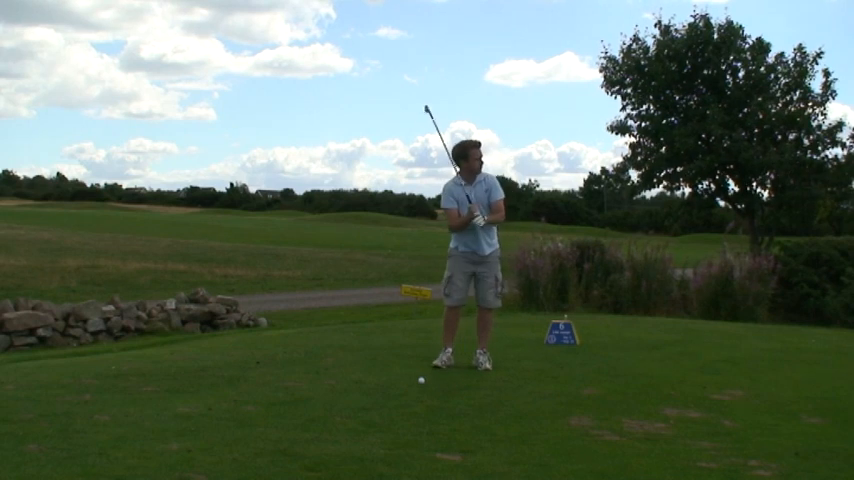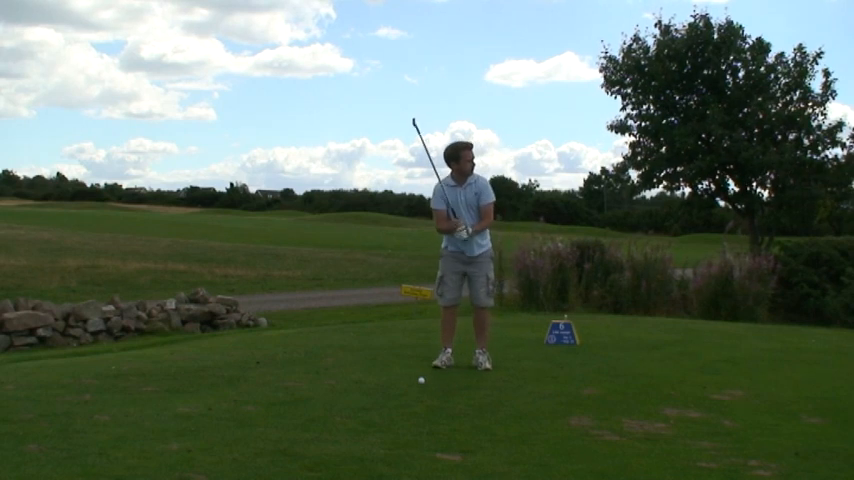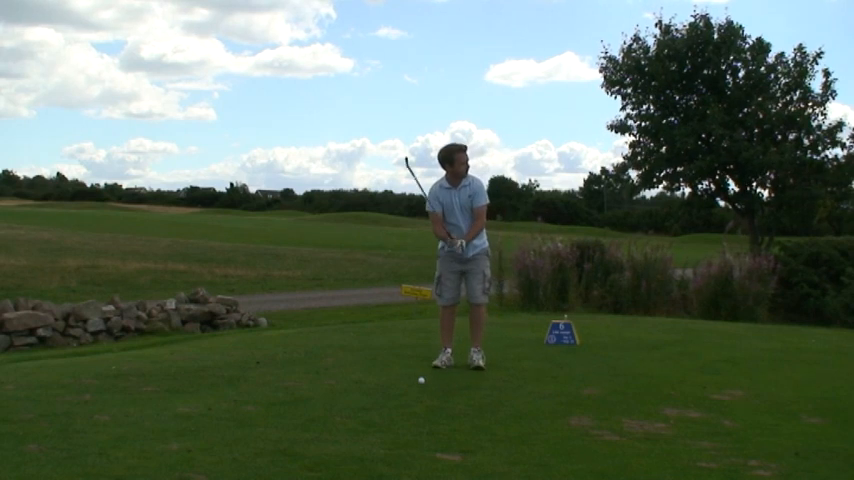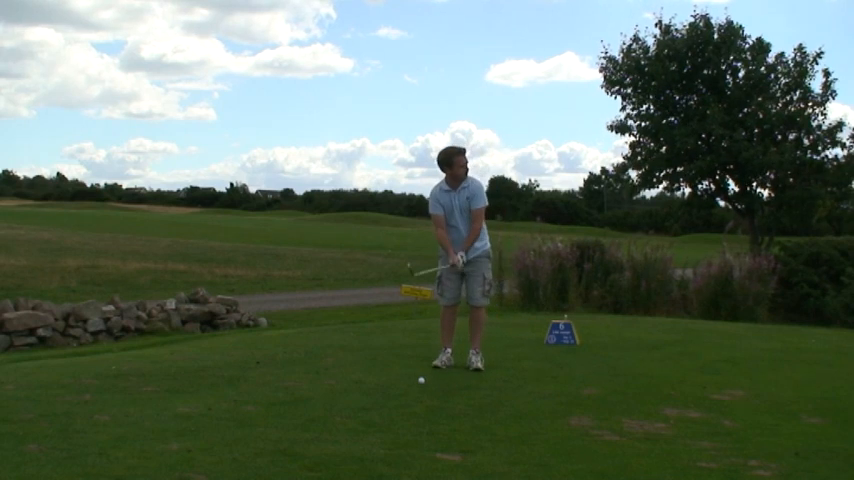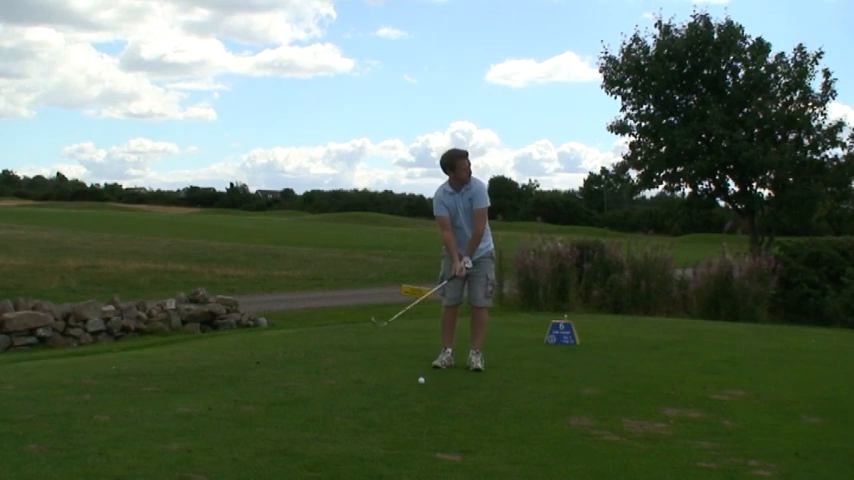
dt=0.2s
person 1, frame 1
left shoulder: (491, 182)
right shoulder: (450, 189)
left elbow: (501, 214)
right elbow: (452, 225)
left wrist: (485, 218)
right wrist: (468, 217)
left hip: (488, 253)
right hip: (460, 253)
left knee: (487, 305)
right knee: (452, 304)
left ankle: (482, 352)
right ankle: (447, 351)
person 1, frame 2
left shoulder: (482, 184)
right shoulder: (440, 189)
left elbow: (488, 219)
right elbow: (440, 226)
left wrist: (470, 230)
right wrist: (454, 226)
left hip: (480, 252)
right hip: (452, 253)
left knee: (482, 304)
right knee: (448, 303)
left ankle: (481, 352)
right ankle: (447, 352)
person 1, frame 3
left shoulder: (476, 185)
right shoulder: (436, 190)
left elbow: (480, 221)
right elbow: (437, 227)
left wrist: (464, 241)
right wrist: (451, 240)
left hip: (476, 251)
right hip: (448, 254)
left knee: (478, 302)
right knee: (447, 303)
left ankle: (476, 351)
right ankle: (446, 352)
person 1, frame 4
left shoulder: (475, 187)
right shoulder: (436, 193)
left elbow: (477, 224)
right elbow: (440, 229)
left wrist: (463, 252)
right wrist: (452, 254)
left hip: (477, 253)
right hip: (449, 254)
left knee: (478, 303)
right knee: (448, 303)
left ankle: (475, 353)
right ankle: (446, 352)
person 1, frame 5
left shoulder: (478, 187)
right shoulder: (440, 195)
left elbow: (479, 225)
right elbow: (446, 231)
left wrist: (468, 257)
right wrist: (456, 260)
left hip: (480, 254)
right hip: (453, 255)
left knee: (480, 304)
right knee: (449, 303)
left ankle: (475, 353)
right ankle: (446, 352)
